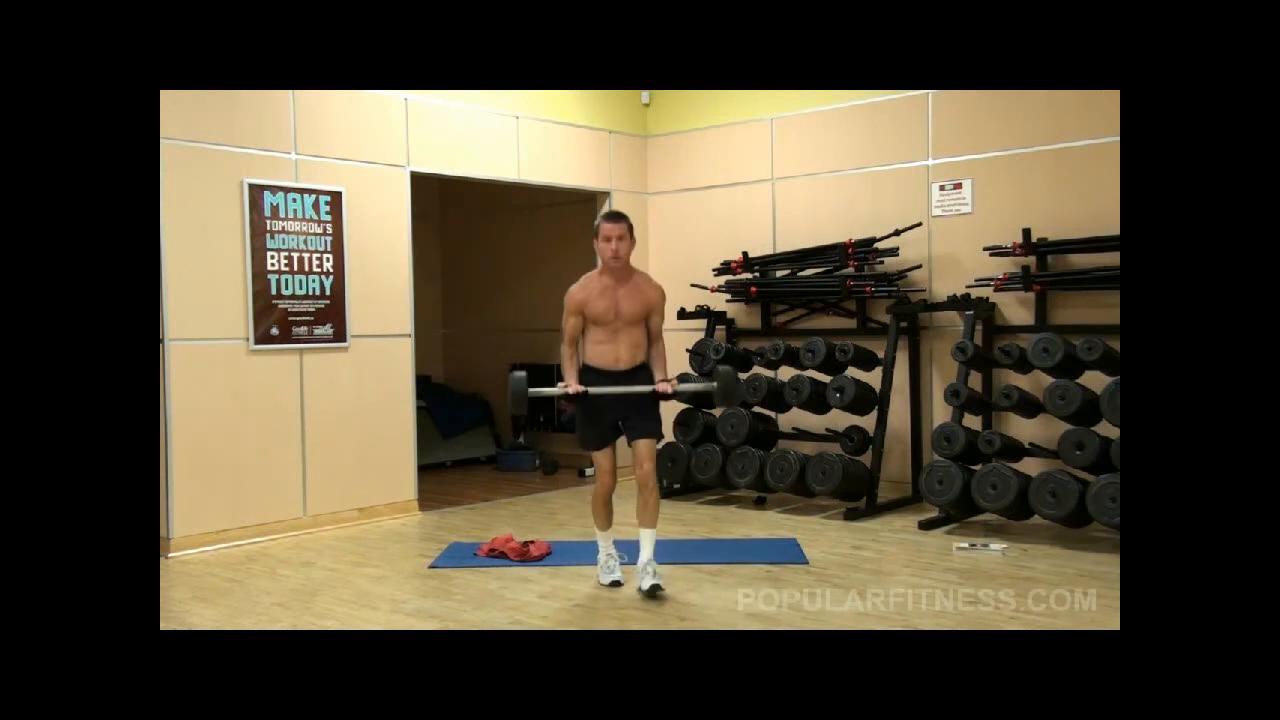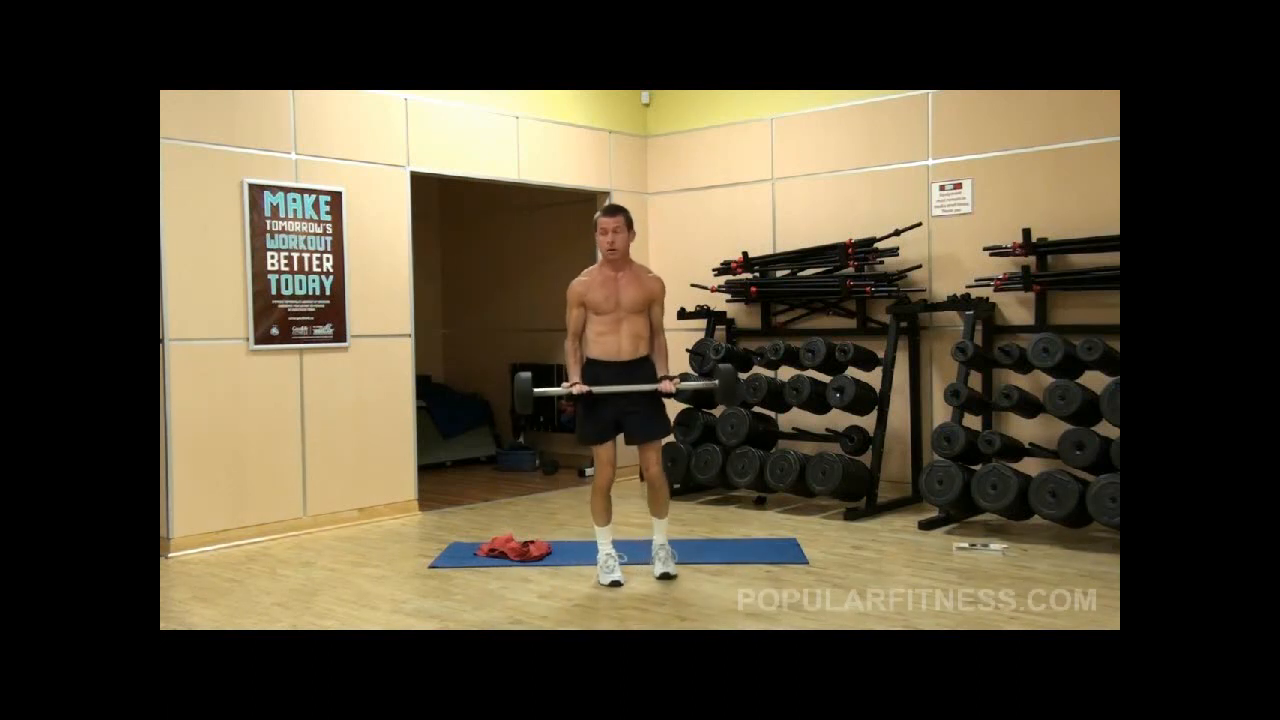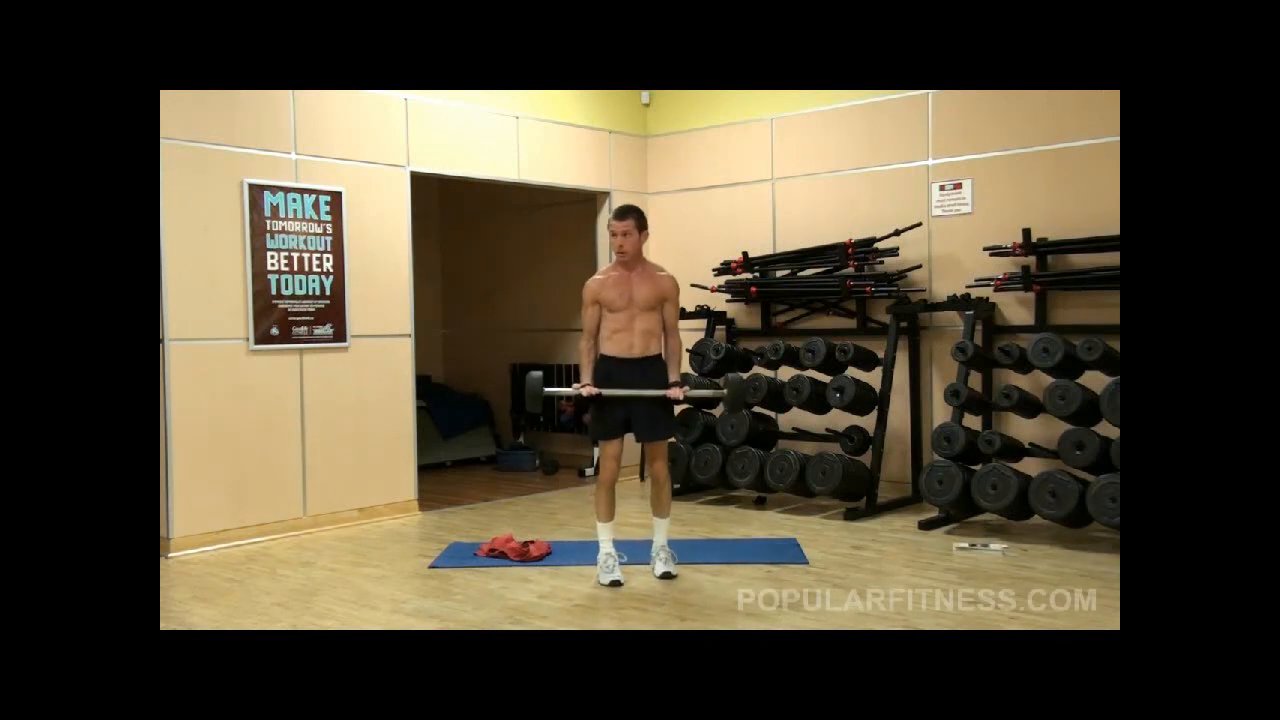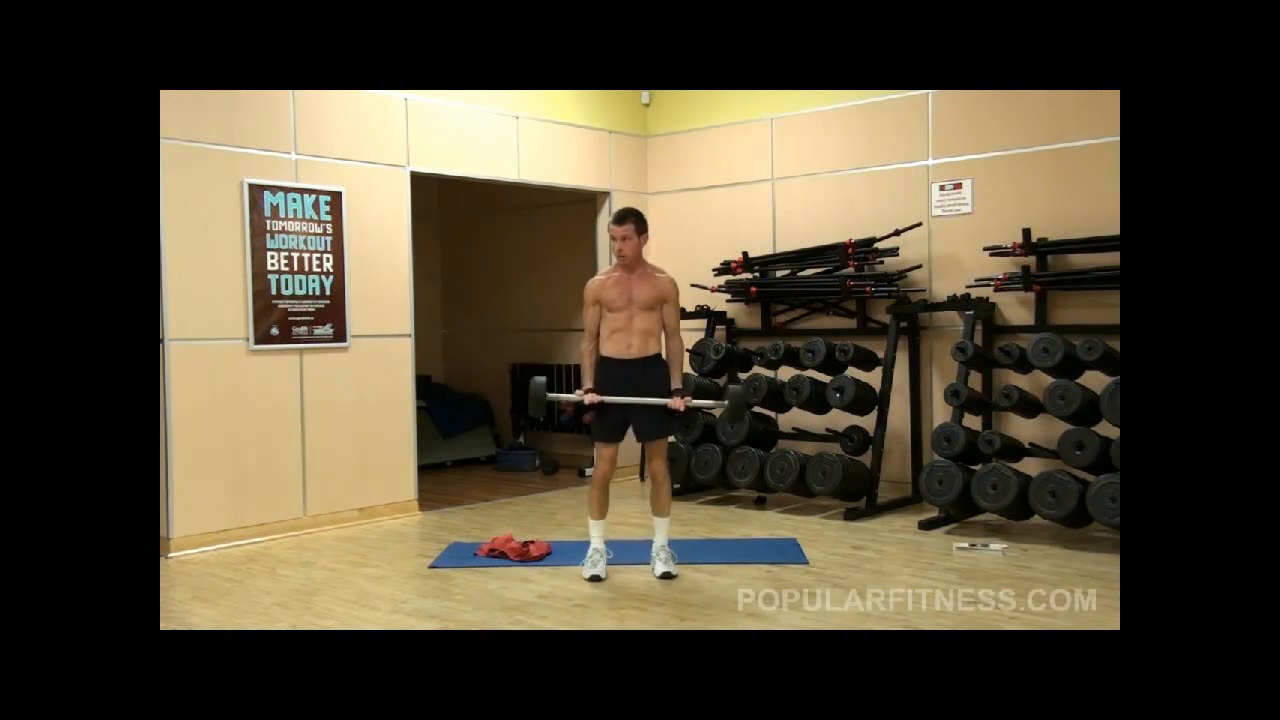
dt=0.3s
person 1, frame 1
left shoulder: (651, 291)
right shoulder: (579, 293)
left elbow: (656, 340)
right elbow: (570, 344)
left wrist: (661, 377)
right wrist: (571, 378)
left hip: (638, 383)
right hip: (595, 384)
left knee: (646, 473)
right knee: (605, 479)
left ankle: (646, 561)
right ankle: (606, 554)
person 1, frame 2
left shoulder: (651, 282)
right shoulder: (581, 286)
left elbow: (657, 335)
right elbow: (573, 339)
left wrist: (664, 374)
right wrist: (574, 378)
left hip: (640, 376)
right hip: (598, 377)
left knee: (653, 470)
right knee: (604, 473)
left ankle: (660, 543)
right ankle: (606, 553)
person 1, frame 3
left shoulder: (664, 281)
right shoulder: (596, 284)
left elbow: (671, 335)
right elbow: (589, 338)
left wrist: (675, 379)
right wrist: (586, 379)
left hip: (651, 373)
right hip: (610, 373)
left knee: (658, 466)
right knee: (608, 468)
left ankle: (661, 545)
right ankle: (606, 551)
person 1, frame 4
left shoulder: (663, 283)
right shoulder: (597, 286)
left elbow: (673, 338)
right elbow: (589, 340)
left wrist: (677, 387)
right wrist: (588, 385)
left hip: (651, 372)
right hip: (610, 374)
left knee: (657, 465)
right knee: (603, 466)
left ankle: (660, 546)
right ankle: (597, 547)
